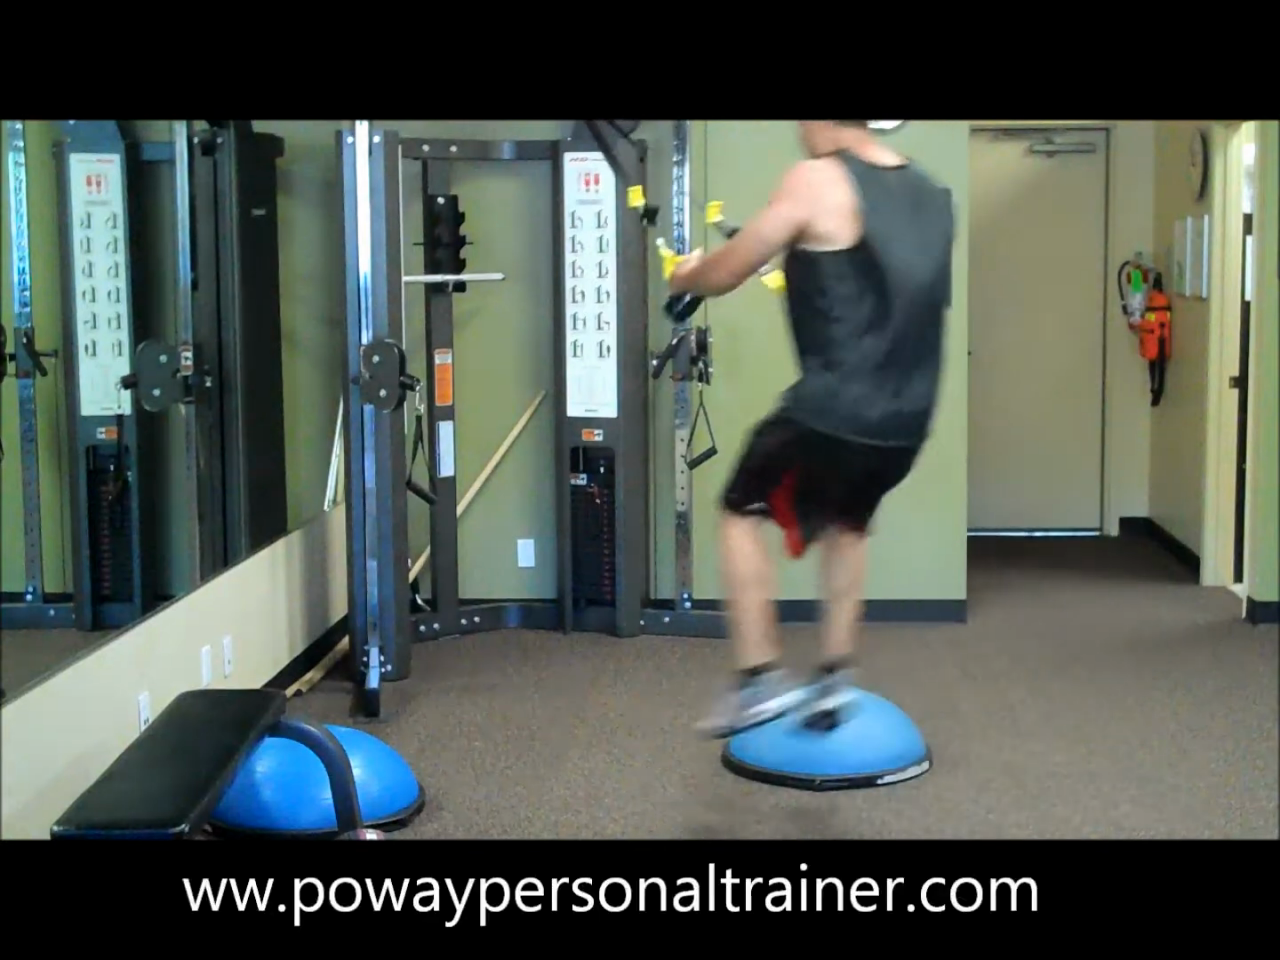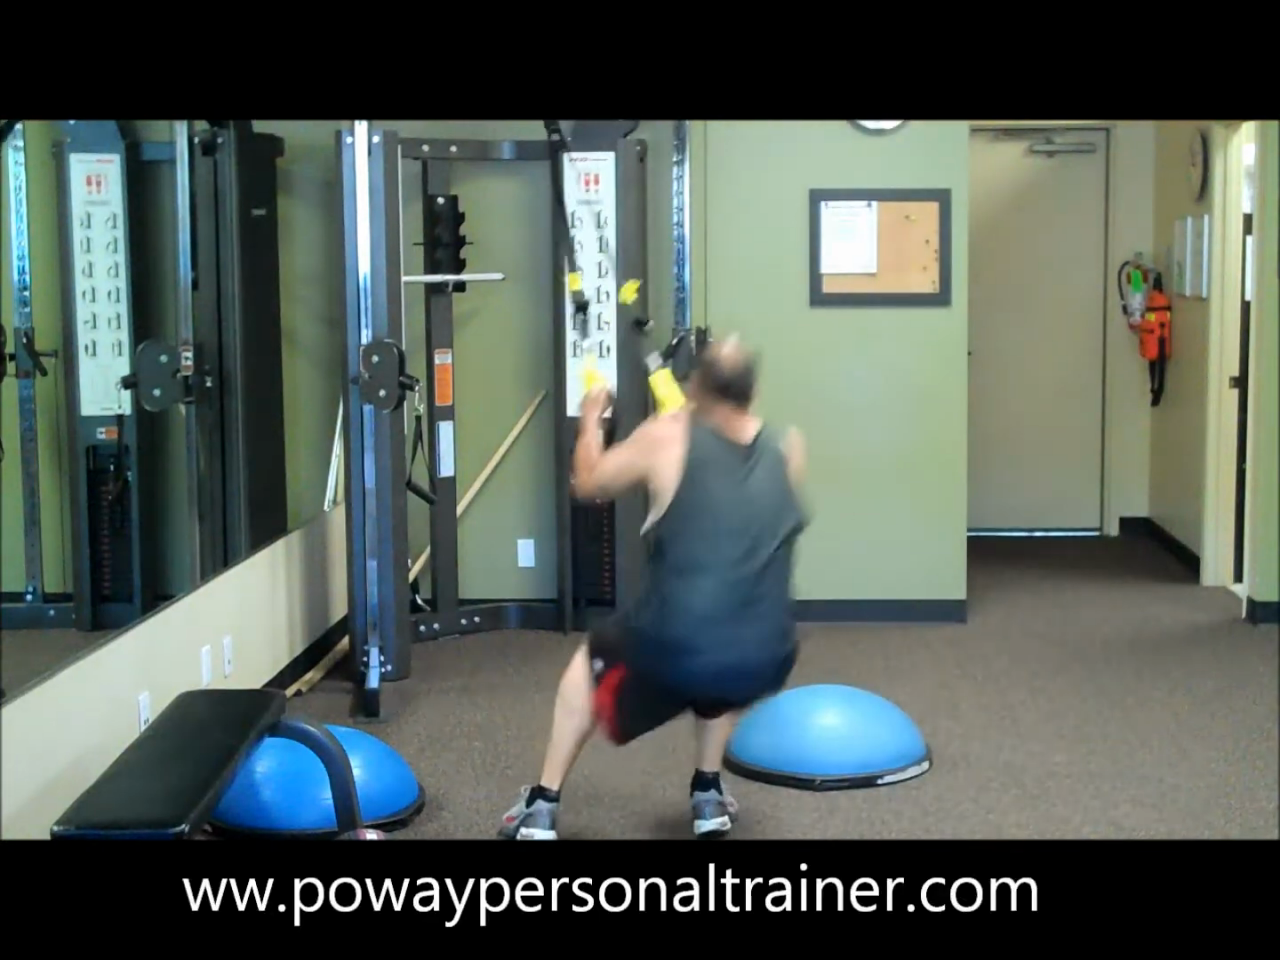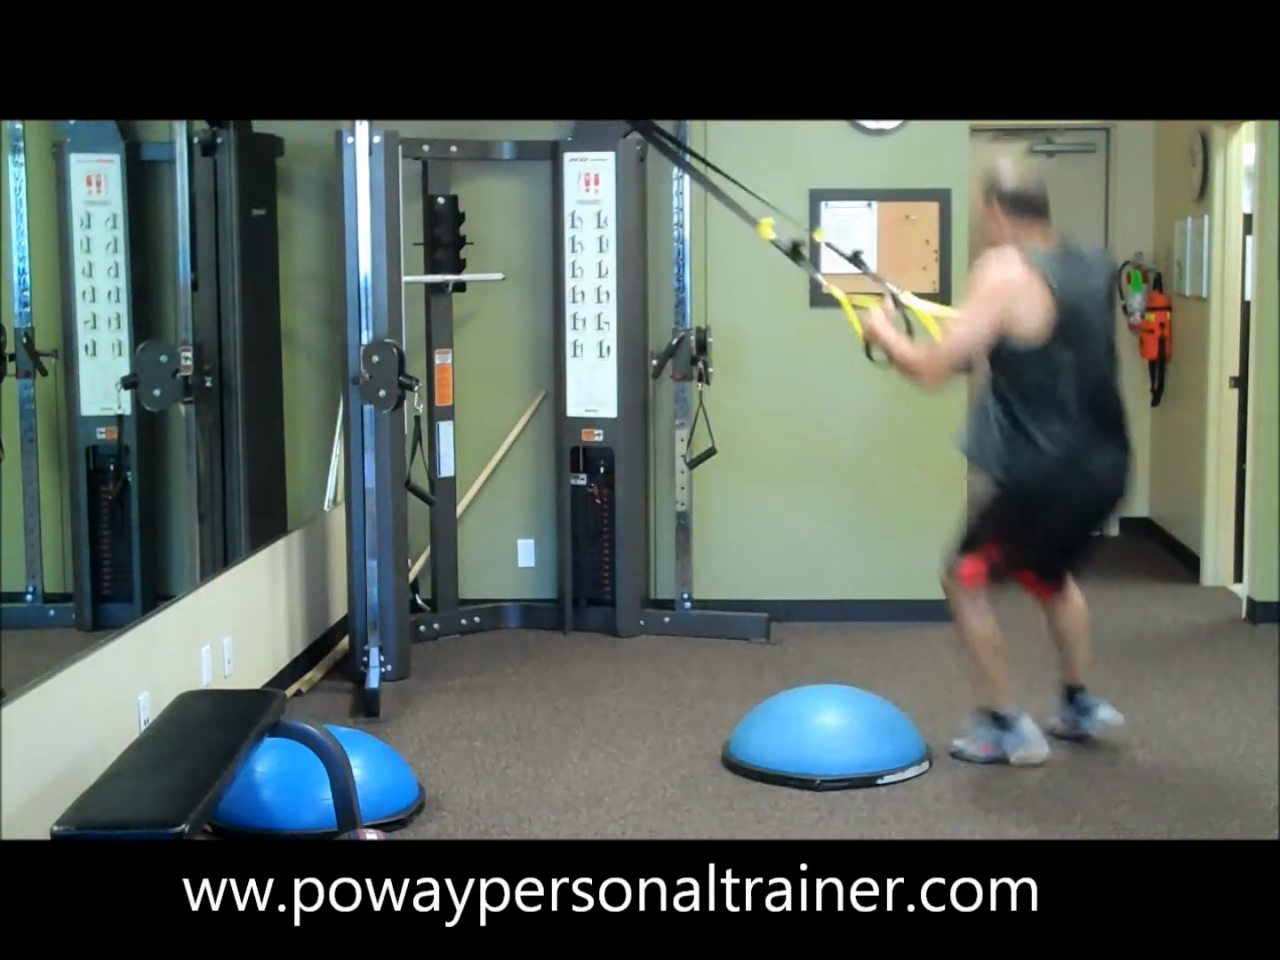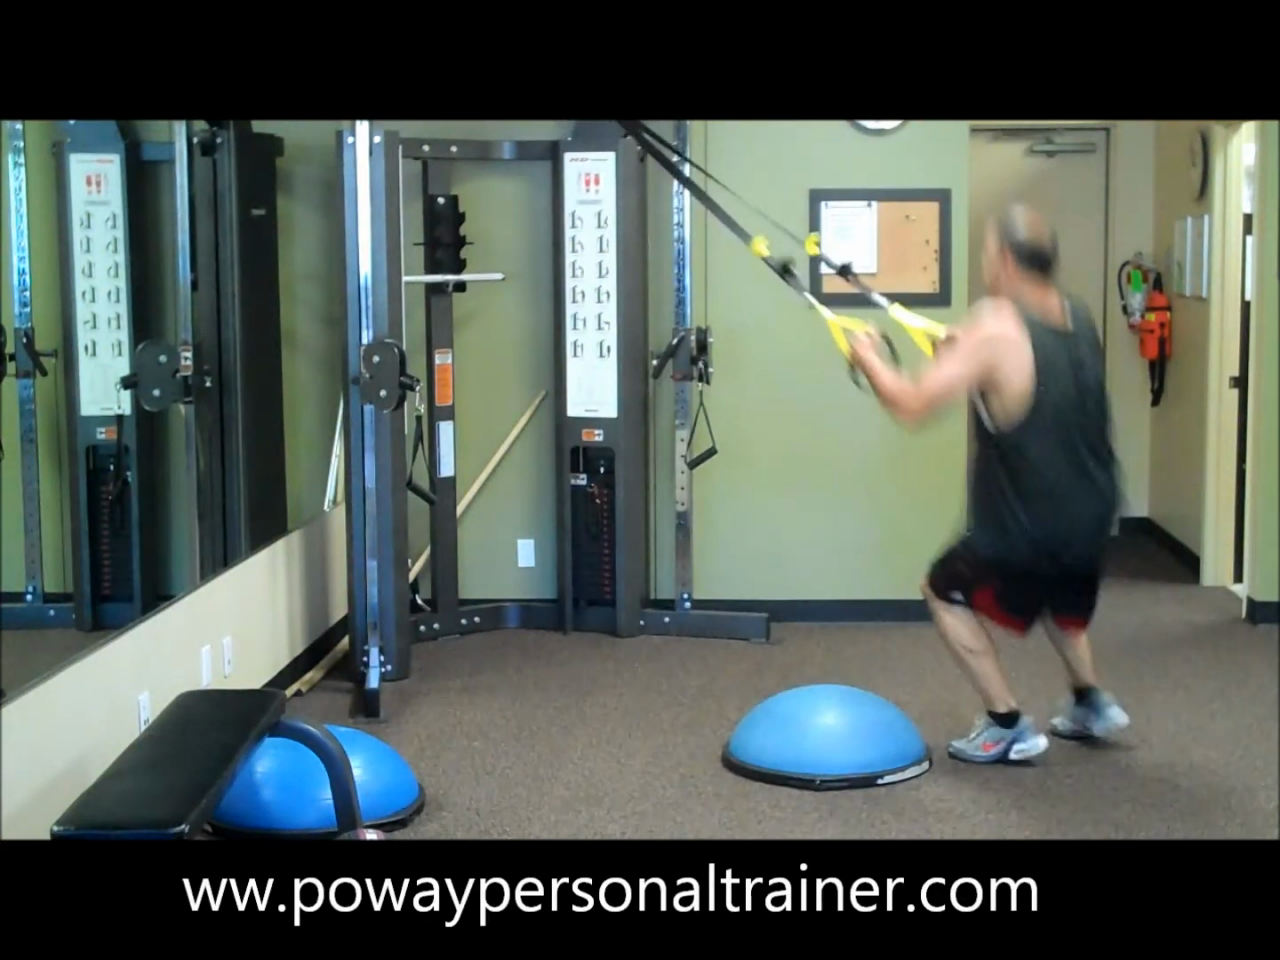
dt=0.7s
person 1, frame 1
left shoulder: (816, 181)
right shoulder: (932, 192)
left elbow: (723, 275)
left wrist: (690, 274)
left hip: (835, 410)
right hip: (909, 416)
left knee: (742, 516)
right knee: (846, 525)
left ankle: (761, 678)
right ankle: (837, 674)
person 1, frame 2
left shoulder: (667, 439)
right shoulder: (789, 452)
left elbow: (589, 483)
left wrist: (591, 418)
left hip: (678, 656)
right hip: (764, 666)
left knee: (591, 658)
left ankle: (542, 807)
right ankle: (708, 794)
person 1, frame 3
left shoulder: (1006, 273)
right shoulder: (1092, 266)
left elbow: (932, 366)
left wrist: (880, 328)
right wrist: (971, 319)
left hip: (1053, 476)
right hip: (1104, 471)
left knee: (966, 576)
right knee: (1046, 572)
left ankle: (1009, 728)
right ankle: (1083, 707)
person 1, frame 4
left shoulder: (996, 327)
right shoulder: (1079, 321)
left elbow: (912, 405)
left wrist: (866, 356)
right wrist: (960, 347)
left hip: (1034, 528)
right hip: (1090, 521)
left knee: (946, 595)
right knee: (1057, 603)
left ankle: (1008, 727)
right ankle: (1092, 705)
